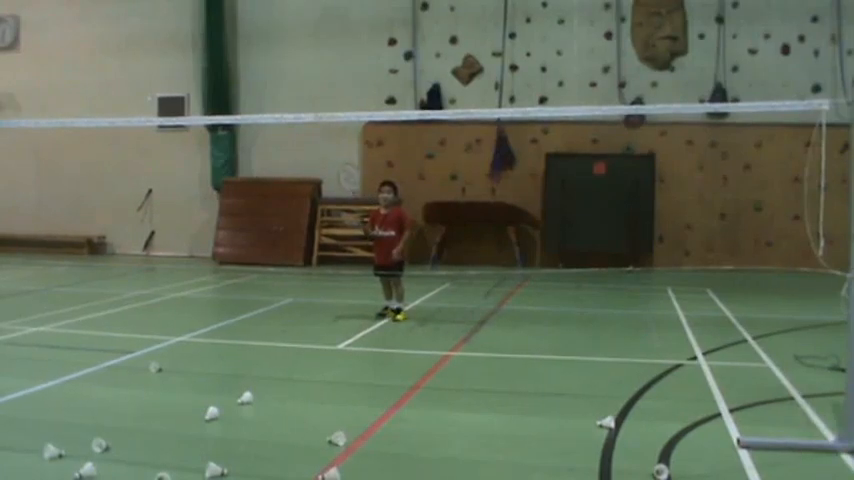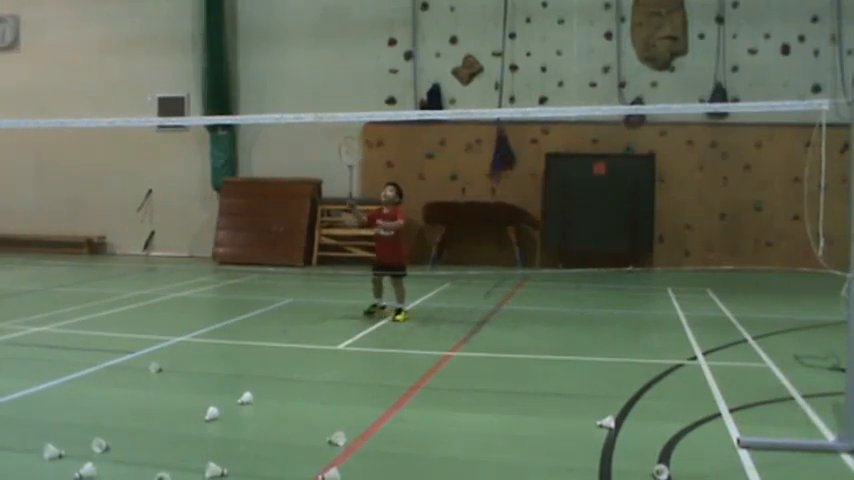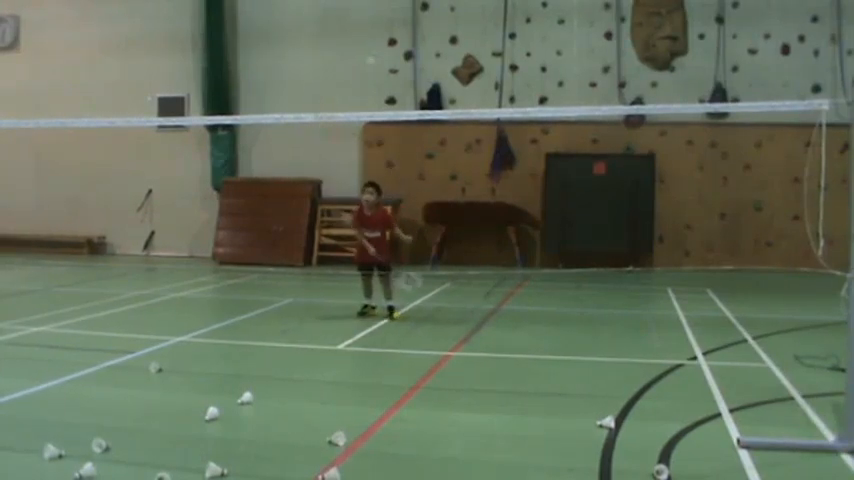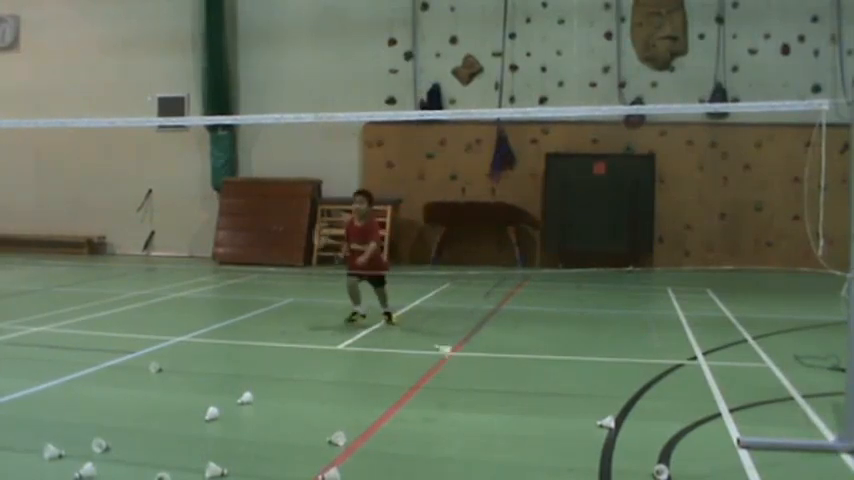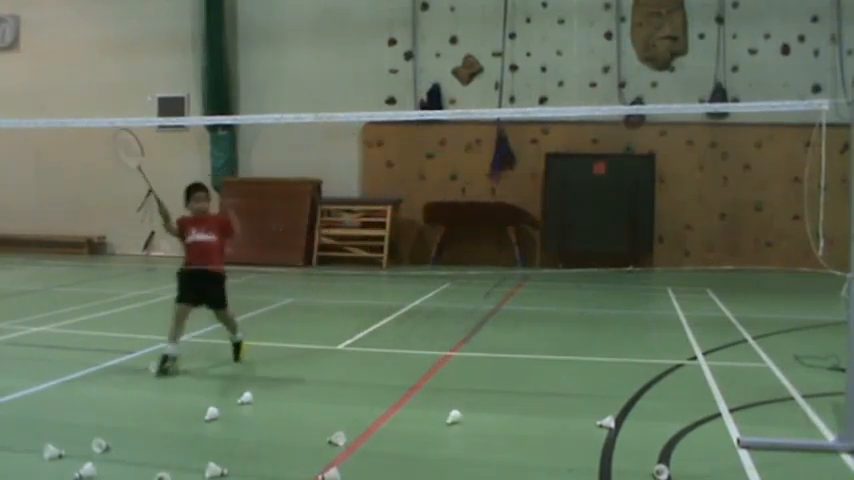
dt=1s
person 1, frame 1
left shoulder: (399, 213)
right shoulder: (375, 214)
left elbow: (406, 231)
right elbow: (370, 233)
left wrist: (399, 248)
right wrist: (367, 231)
left hip: (394, 255)
right hip: (380, 255)
left knee: (396, 281)
right knee: (384, 281)
left ankle: (399, 309)
right ankle: (389, 306)
person 1, frame 2
left shoulder: (398, 212)
right shoulder: (377, 212)
left elbow: (400, 224)
right elbow: (363, 221)
left wrist: (386, 224)
right wrist: (354, 210)
left hip: (396, 255)
right hip: (381, 255)
left knee: (397, 281)
right knee: (376, 279)
left ankle: (401, 309)
right ankle: (378, 304)
person 1, frame 3
left shoulder: (383, 213)
right shoulder: (359, 212)
left elbow: (393, 227)
right elbow: (357, 232)
left wrist: (403, 237)
right wrist: (368, 246)
left hip: (382, 253)
right hip: (364, 253)
left knee: (385, 279)
right knee: (366, 279)
left ankle: (390, 307)
right ankle: (369, 305)
person 1, frame 4
left shoulder: (372, 224)
right shoulder: (350, 224)
left elbow: (374, 243)
right elbow: (347, 241)
left wrist: (365, 257)
right wrist: (345, 251)
left hip: (373, 263)
right hip: (355, 263)
left knee: (380, 289)
right knee: (351, 283)
left ankle: (386, 312)
right ankle: (358, 311)
person 1, frame 5
left shoulder: (219, 220)
right shoulder: (185, 222)
left elbow: (232, 232)
right elbow: (173, 230)
left wrist: (229, 215)
right wrist: (165, 216)
left hip: (214, 273)
right hip: (192, 273)
left knee: (222, 313)
right knee: (180, 312)
left ankle: (237, 339)
right ankle: (170, 355)
